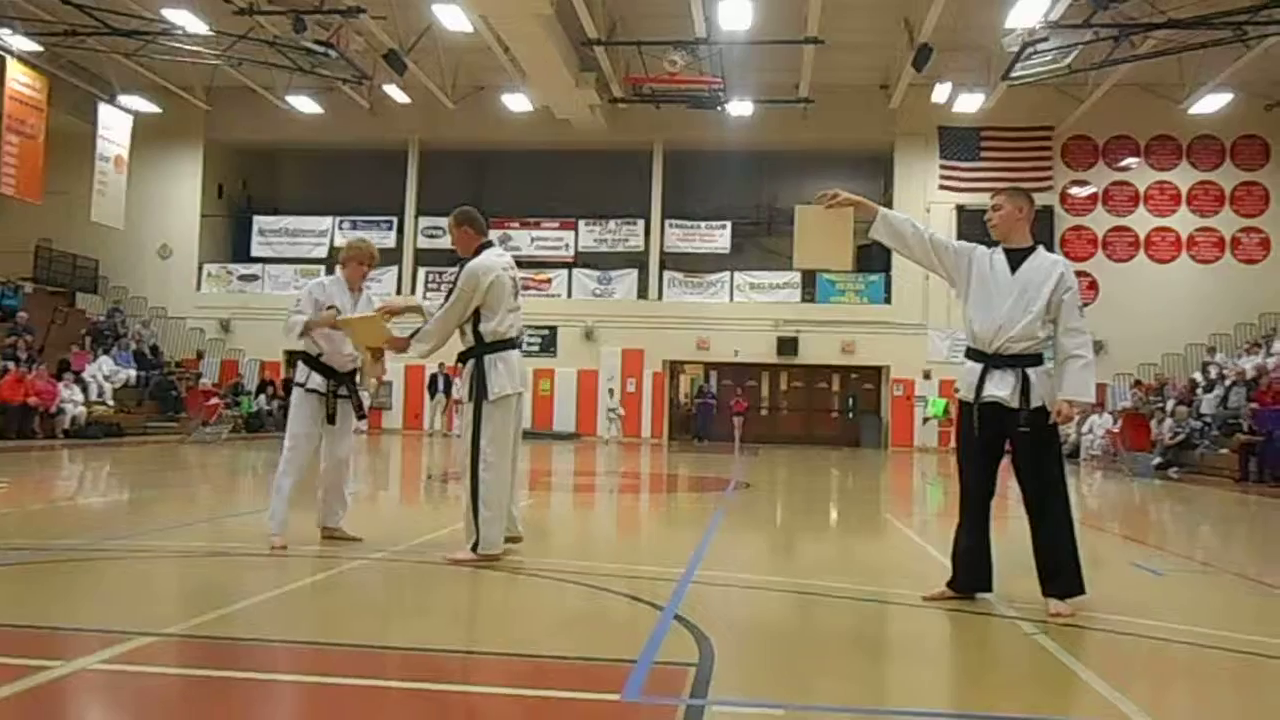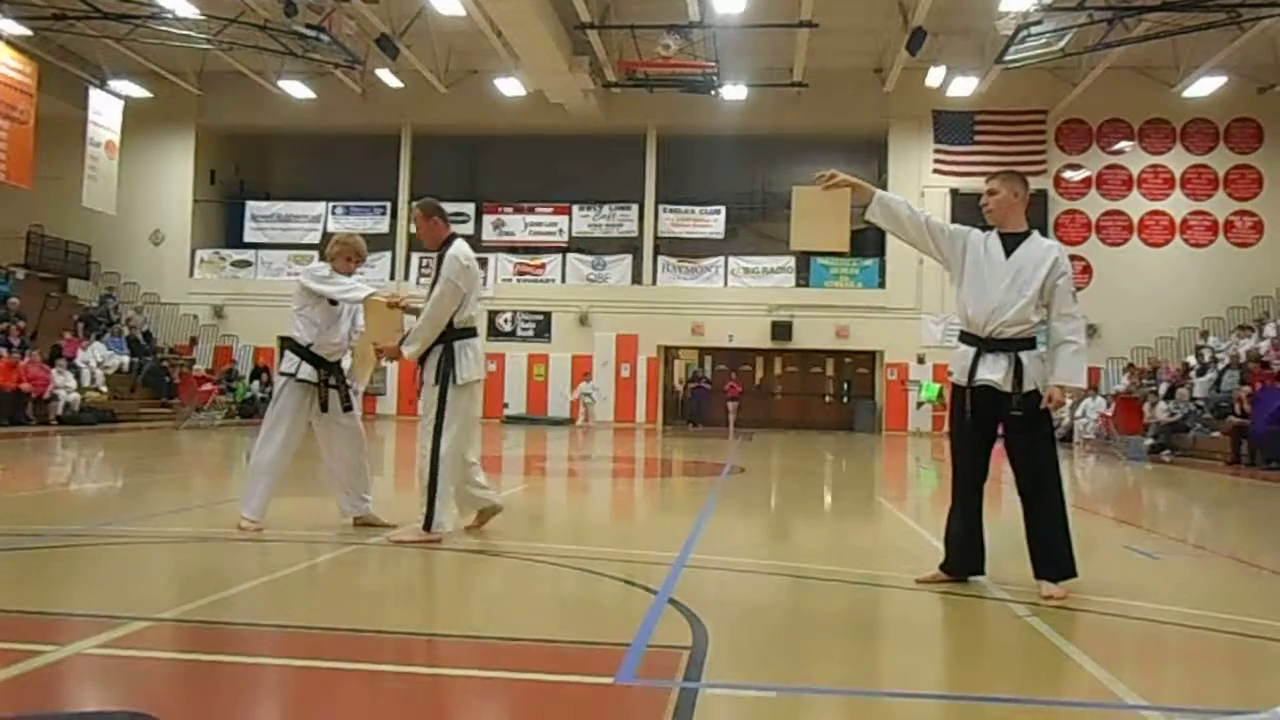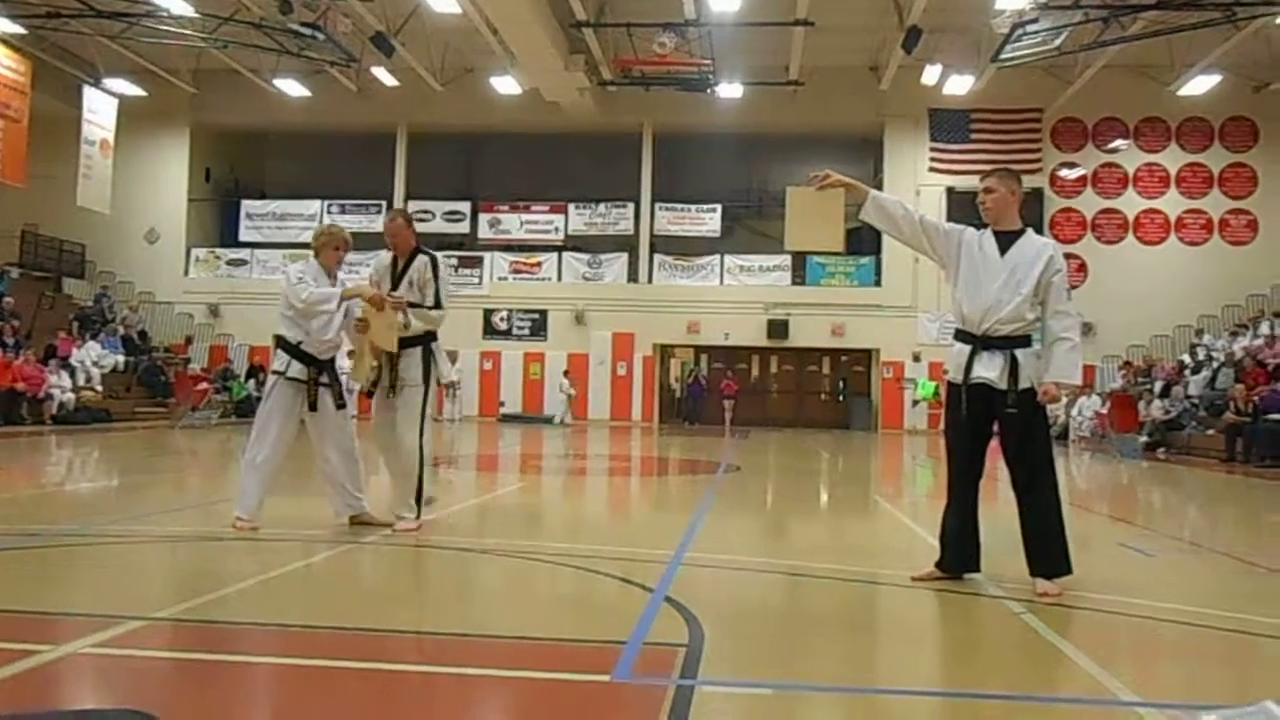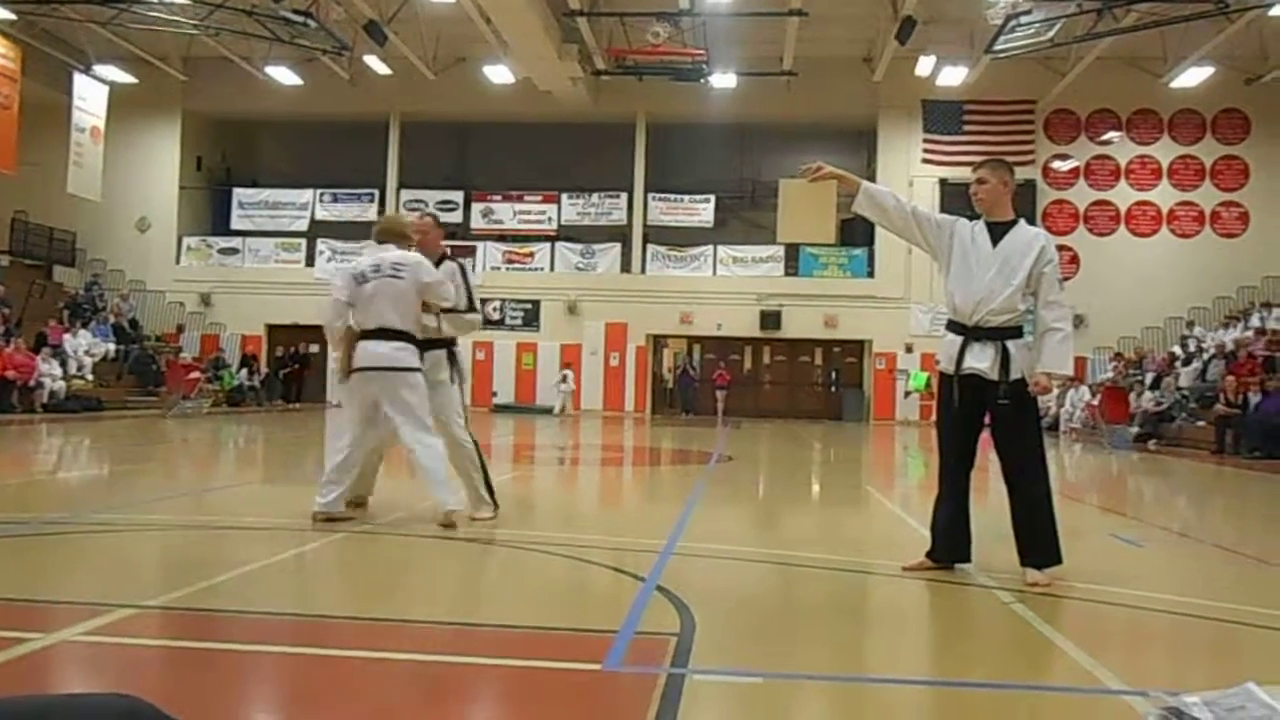
dt=1s
person 1, frame 1
left shoulder: (1055, 270)
right shoulder: (972, 260)
left elbow: (1073, 338)
right elbow: (916, 238)
left wrist: (1068, 396)
right wrist: (859, 204)
left hip: (1030, 388)
right hip: (979, 386)
left knee: (1044, 494)
right knee: (974, 491)
left ankle: (1058, 589)
right ankle: (967, 579)
person 1, frame 2
left shoulder: (1049, 254)
right shoulder: (966, 244)
left elbow: (1066, 322)
right elbow: (912, 220)
left wrist: (1060, 381)
right wrist: (856, 186)
left hip: (1023, 373)
right hip: (972, 370)
left knee: (1037, 477)
right knee: (966, 474)
left ankle: (1050, 571)
right ankle: (960, 562)
person 1, frame 3
left shoulder: (1044, 252)
right shoulder: (961, 242)
left elbow: (1061, 319)
right elbow: (906, 220)
left wrist: (1056, 377)
right wrist: (850, 186)
left hip: (1018, 370)
right hip: (968, 367)
left knee: (1032, 475)
right knee: (962, 472)
left ankle: (1045, 569)
right ankle: (955, 560)
person 1, frame 4
left shoulder: (1036, 242)
right shoulder: (954, 233)
left elbow: (1053, 310)
right elbow: (898, 211)
left wrist: (1047, 368)
right wrist: (841, 177)
left hip: (1009, 361)
right hip: (960, 358)
left knee: (1023, 466)
right knee: (953, 462)
left ankle: (1035, 559)
right ankle: (946, 549)
person 2, frame 1
left shoulder: (477, 268)
right shoulder: (502, 261)
left elbow: (448, 319)
right elbow: (455, 305)
left wrist: (408, 342)
right wrist: (409, 307)
left hip: (489, 369)
right hip: (507, 364)
left knee: (484, 457)
right knee: (501, 454)
left ankle: (486, 543)
right ankle: (506, 526)
person 2, frame 2
left shoulder: (453, 257)
right shoulder: (457, 253)
left elbow: (437, 316)
left wrist: (402, 348)
right wrist: (411, 309)
left hip: (452, 357)
right hip: (460, 354)
left knee: (436, 441)
right knee: (459, 439)
left ankle: (432, 525)
right ankle: (484, 499)
person 2, frame 3
left shoulder: (429, 263)
right shoulder: (382, 264)
left elbow: (437, 314)
right elbow: (372, 305)
left wrist: (405, 308)
right wrist: (370, 321)
left hip: (418, 356)
right hip: (391, 357)
left knee: (411, 436)
right knee: (384, 431)
left ankle: (410, 510)
right ankle: (417, 494)
person 2, frame 4
left shoulder: (454, 270)
left elbow: (472, 318)
left wrist: (437, 320)
left hip: (440, 361)
left knee: (455, 432)
right knee: (380, 427)
left ankle: (485, 501)
right ankle: (359, 492)
person 3, frame 1
left shoulder: (367, 301)
right shoulder: (319, 288)
right elbow: (292, 322)
left wrist: (375, 353)
right wrist: (318, 321)
left hip: (344, 385)
right hip: (313, 380)
left knee: (339, 457)
right knee: (297, 450)
left ankle: (330, 522)
right ankle: (276, 527)
person 3, frame 2
left shoulder: (351, 297)
right shoulder: (313, 275)
left elbow: (358, 334)
right elbow: (343, 287)
left hip: (331, 375)
right hip: (301, 370)
left knee: (351, 442)
right knee: (277, 441)
left ankle: (360, 511)
right ankle: (251, 513)
person 3, frame 3
left shoulder: (341, 288)
right shoulder: (297, 273)
left elbow: (351, 326)
right elbow: (308, 299)
right wrist: (356, 292)
left hip: (324, 373)
right hip: (292, 368)
left knee: (340, 443)
right knee: (269, 442)
left ankle: (356, 510)
right ankle: (245, 512)
person 3, frame 4
left shoulder: (353, 269)
right shoulder: (415, 262)
left elbow: (334, 320)
right elbow: (447, 297)
left wrist: (343, 351)
left hip: (365, 355)
right hip: (401, 356)
left knee: (354, 434)
right knee: (422, 434)
left ankle: (327, 503)
right ankle: (448, 505)
